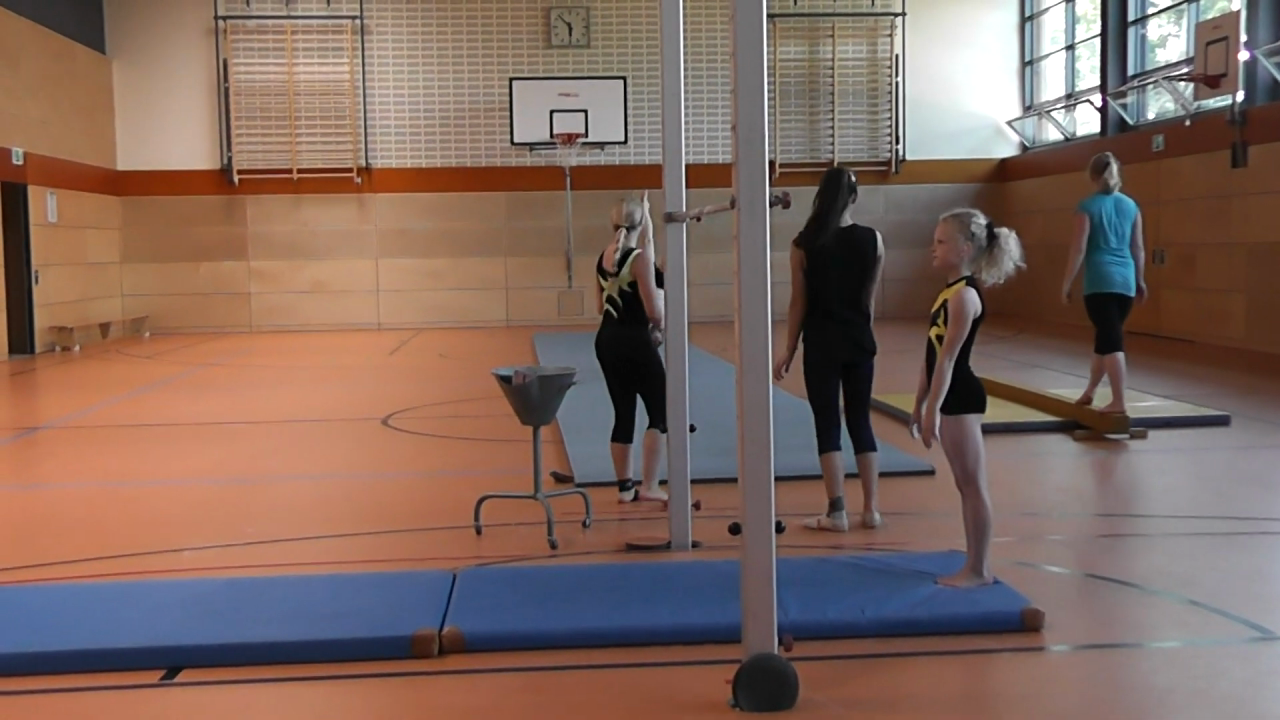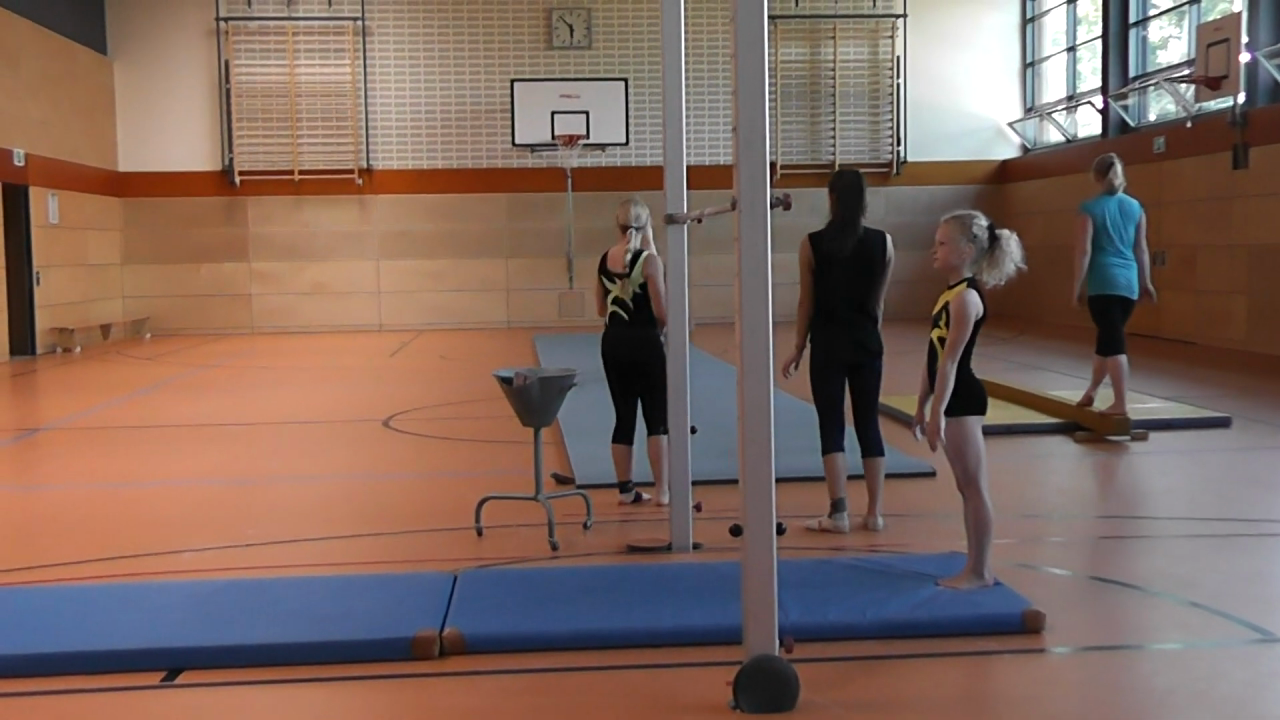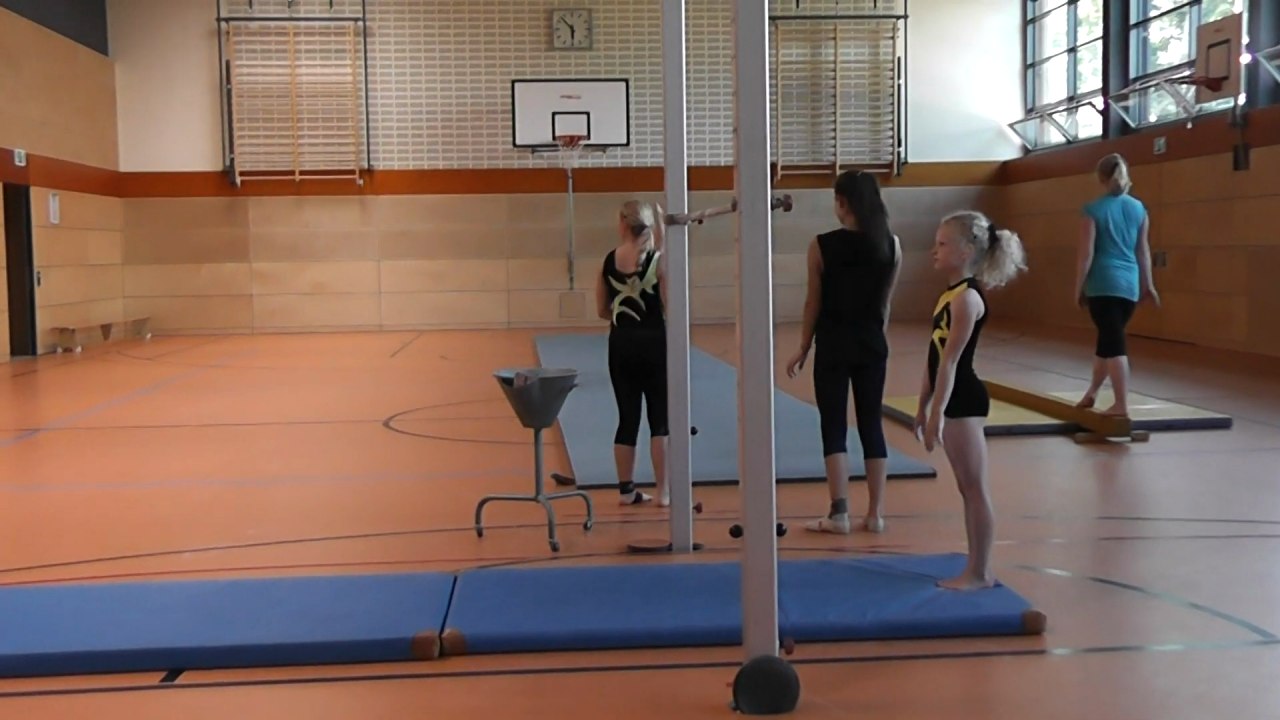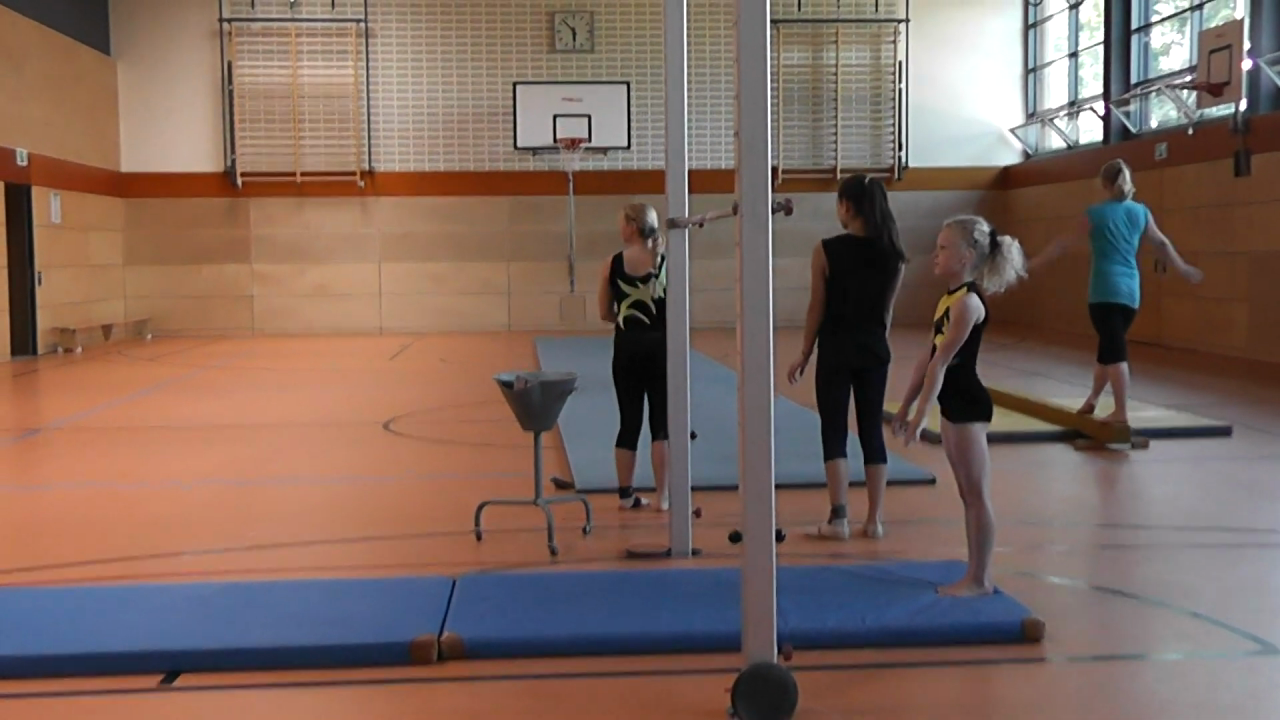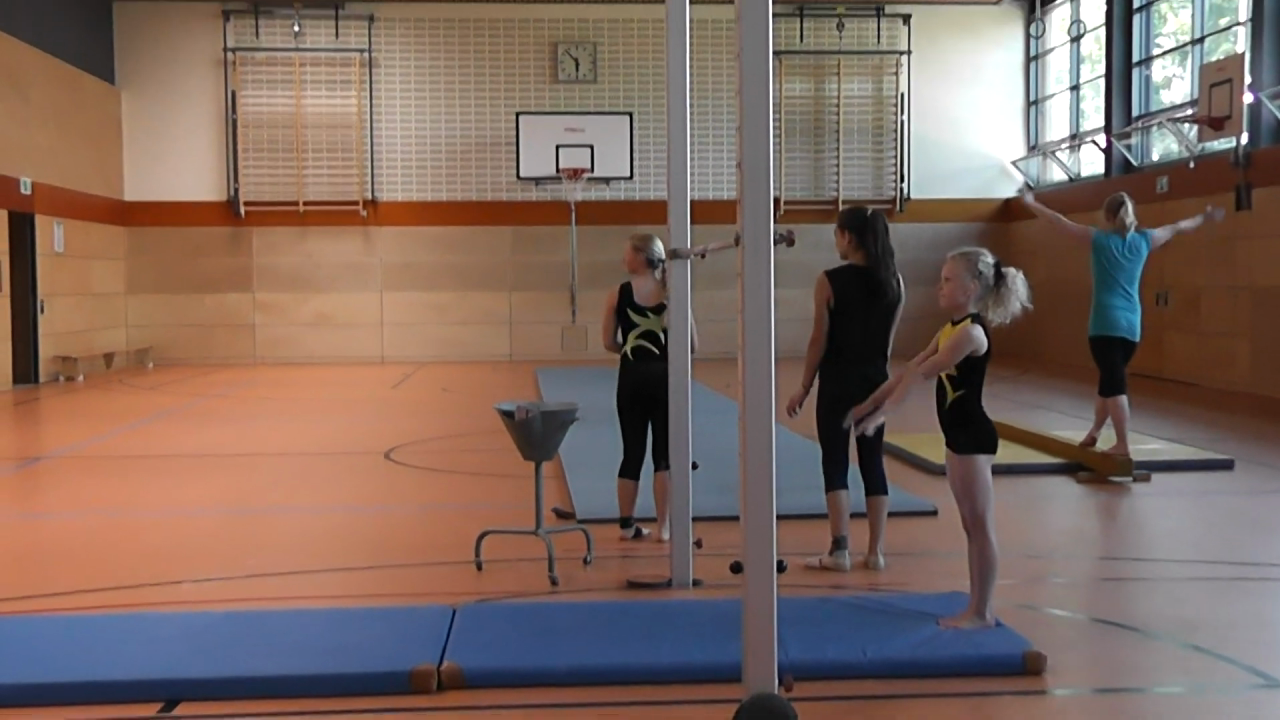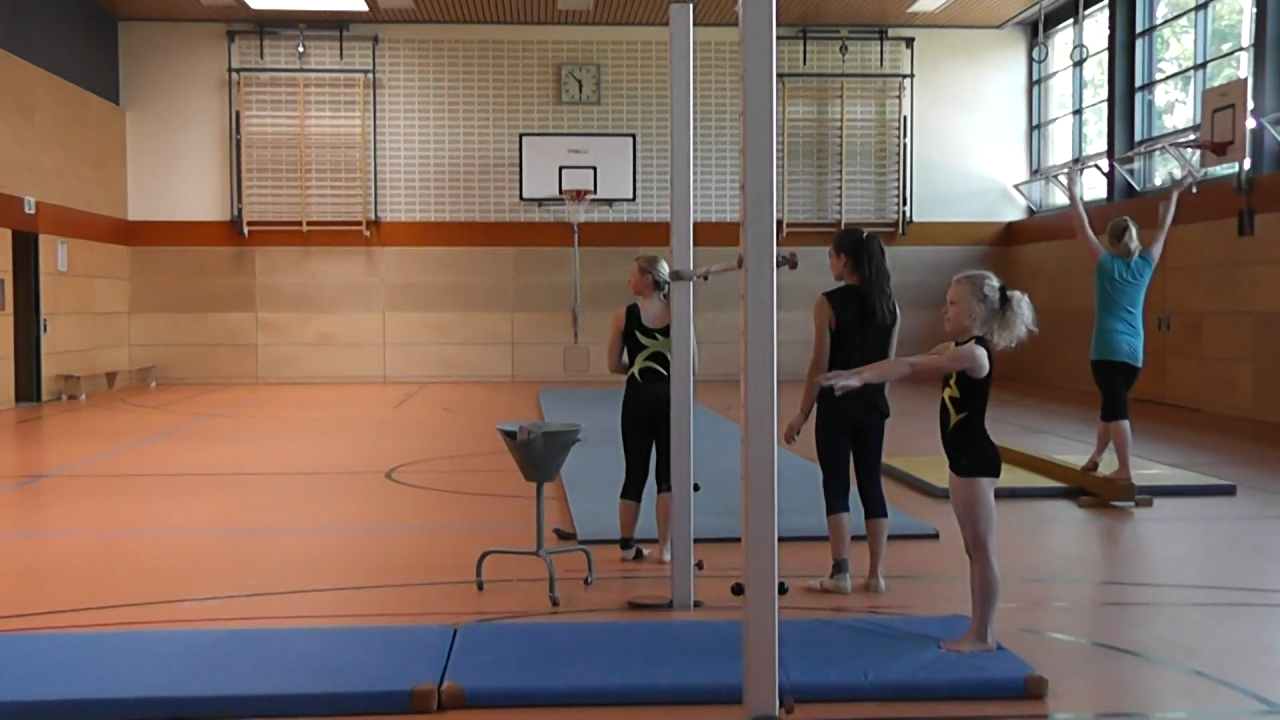
dt=0.2s
person 1, frame 1
left shoulder: (964, 296)
right shoulder: (950, 292)
left elbow: (948, 358)
right elbow: (931, 356)
left wrist: (932, 409)
right wrist: (920, 404)
left hip: (961, 399)
right hip: (950, 399)
left knee: (973, 486)
right knee: (964, 486)
left ankle: (979, 570)
right ankle: (973, 566)
person 1, frame 2
left shoulder: (966, 298)
right shoulder: (950, 293)
left elbow: (950, 360)
right elbow: (933, 357)
left wrist: (938, 413)
right wrist: (922, 405)
left hip: (962, 402)
right hip: (950, 401)
left knee: (974, 488)
right knee: (966, 488)
left ankle: (980, 571)
right ankle: (973, 568)
person 1, frame 3
left shoulder: (967, 298)
right shoulder: (949, 294)
left elbow: (950, 361)
right elbow: (933, 357)
left wrist: (937, 413)
right wrist: (924, 406)
left hip: (964, 402)
right hip: (952, 402)
left knee: (976, 489)
right knee: (967, 489)
left ankle: (980, 572)
right ankle: (974, 569)
person 1, frame 4
left shoulder: (968, 302)
right shoulder: (949, 299)
left elbow: (942, 362)
right elbow: (927, 358)
left wrist: (921, 414)
right wrist: (906, 406)
left hip: (968, 406)
right hip: (954, 406)
left knee: (977, 495)
right knee: (967, 494)
left ankle: (980, 579)
right ankle: (974, 575)
person 1, frame 5
left shoulder: (972, 332)
right shoulder: (953, 329)
left elbow: (923, 375)
right elbow: (911, 369)
left wrist: (882, 413)
right wrist: (872, 402)
left hip: (973, 438)
right hip: (959, 438)
left knee: (981, 527)
right knee: (972, 526)
left ankle: (981, 612)
right ankle: (975, 607)
person 1, frame 6
left shoulder: (973, 353)
right shoulder: (955, 349)
left elbow: (909, 367)
right elbow: (906, 365)
left wrist: (858, 378)
right wrist: (855, 373)
left hip: (977, 461)
right hip: (963, 460)
left knee: (982, 550)
right knee: (974, 550)
left ankle: (983, 635)
right ankle: (977, 630)
person 2, frame 1
left shoulder: (804, 243)
right shoulder: (873, 239)
left elbow: (799, 303)
right elbow: (871, 299)
left wrist: (789, 351)
left hip: (822, 344)
right hip: (860, 342)
left knee: (828, 425)
right knee: (861, 422)
left ankle: (837, 512)
right ankle: (870, 509)
person 2, frame 2
left shoulder: (813, 244)
right shoulder: (882, 243)
left elbow: (807, 303)
right elbow: (879, 301)
left wrist: (798, 349)
left hip: (828, 346)
right hip: (867, 345)
left knee: (831, 427)
right knee: (869, 425)
left ankle: (838, 514)
right ankle: (873, 513)
person 2, frame 3
left shoulder: (822, 246)
right shoulder: (891, 245)
left elbow: (814, 303)
right elbow: (885, 303)
left wrist: (803, 349)
left hip: (833, 347)
right hip: (872, 346)
left knee: (834, 428)
right knee: (872, 426)
left ankle: (839, 514)
right ankle: (875, 514)
person 2, frame 4
left shoulder: (827, 250)
right shoulder: (894, 251)
left elbow: (817, 308)
right elbow: (888, 308)
left wrist: (804, 354)
left hip: (836, 352)
right hip: (874, 352)
left knee: (834, 434)
right knee: (872, 431)
left ankle: (839, 520)
right ankle: (874, 520)
person 2, frame 5
left shoulder: (830, 281)
right shoulder: (894, 282)
left elbow: (819, 340)
right elbow: (888, 339)
left wrist: (804, 387)
left hip: (837, 383)
right hip: (874, 382)
left knee: (835, 464)
right knee: (873, 463)
left ankle: (840, 551)
right ankle: (875, 551)
person 2, frame 6
left shoulder: (829, 302)
right shoulder: (888, 303)
left elbow: (820, 364)
right elbow: (887, 360)
left wrist: (803, 413)
left hip: (836, 406)
right hip: (873, 404)
left knee: (836, 487)
right knee: (872, 485)
left ankle: (841, 574)
right ankle: (876, 574)
person 3, frame 1
left shoulder: (605, 257)
right shoulder: (639, 258)
right elbow: (653, 310)
right wrist: (660, 324)
left hip: (607, 340)
right hip: (633, 341)
left knee: (623, 414)
right knee: (659, 412)
left ankle: (625, 487)
right ankle: (650, 485)
person 3, frame 2
left shoulder: (605, 259)
right shoulder: (649, 260)
left elbow: (602, 310)
right elbow: (661, 312)
right wrist: (664, 327)
left hip: (613, 342)
right hip: (643, 343)
left knee: (624, 417)
right knee: (657, 418)
left ankle: (626, 489)
right ankle: (662, 491)
person 3, frame 3
left shoulder: (608, 260)
right shoulder: (658, 260)
left elbow: (603, 311)
left hip: (621, 343)
right hip: (652, 342)
left knee: (628, 418)
right knee: (660, 419)
left ankle: (626, 490)
right ankle: (664, 491)
person 3, frame 4
left shoulder: (613, 264)
right shoulder: (666, 263)
left elbow: (605, 314)
left hip: (627, 346)
right hip: (659, 346)
left knee: (629, 422)
right knee: (662, 423)
left ankle: (626, 495)
right ankle: (663, 497)
person 3, frame 5
left shoulder: (618, 294)
left elbow: (609, 343)
right elbow: (691, 344)
left hip: (632, 377)
right hip: (664, 376)
left knee: (632, 452)
right knee: (665, 453)
left ankle: (627, 525)
right ankle: (663, 527)
person 3, frame 6
left shoulder: (624, 315)
left elbow: (614, 365)
right elbow: (691, 364)
left hip: (638, 398)
right hip: (670, 398)
left knee: (635, 473)
right knee: (668, 475)
left ankle: (627, 546)
right ankle: (665, 548)
person 4, frame 1
left shoulder: (1088, 206)
right shoulder: (1130, 205)
left elbow: (1079, 249)
right elbow: (1138, 247)
left wrist: (1067, 284)
right wrist: (1139, 280)
left hip: (1100, 281)
right hip: (1125, 281)
left knee: (1111, 340)
right knee: (1106, 337)
left ankle: (1119, 402)
right ankle: (1090, 391)
person 4, frame 2
left shoulder: (1091, 207)
right shoulder: (1135, 206)
left elbow: (1084, 251)
right elbow: (1141, 248)
left wrist: (1077, 287)
right wrist: (1146, 282)
left hip: (1103, 283)
right hip: (1129, 283)
left knee: (1113, 342)
right knee: (1108, 339)
left ankle: (1120, 404)
right ankle: (1091, 392)
person 4, frame 3
left shoulder: (1093, 209)
right shoulder: (1138, 208)
left elbow: (1086, 253)
right elbow: (1143, 250)
left wrist: (1078, 288)
right wrist: (1148, 285)
left hip: (1103, 284)
right hip: (1130, 285)
left knee: (1114, 343)
right knee: (1107, 340)
left ankle: (1121, 405)
right ankle: (1091, 393)
person 4, frame 4
left shoulder: (1096, 213)
right shoulder: (1141, 212)
left elbow: (1066, 242)
right elbow: (1162, 243)
left wrist: (1037, 262)
right wrist: (1183, 268)
left hip: (1105, 290)
right hip: (1130, 291)
left knee: (1115, 350)
right knee: (1108, 347)
left ankle: (1121, 412)
right ankle: (1092, 400)
person 4, frame 5
left shoulder: (1098, 239)
right shoulder: (1143, 240)
left elbow: (1062, 224)
right elbow: (1176, 228)
left wrist: (1032, 204)
right wrist: (1203, 217)
left hip: (1105, 324)
right hip: (1131, 324)
left knee: (1114, 383)
right knee: (1110, 380)
left ankle: (1123, 446)
right ankle: (1094, 433)
person 4, frame 6
left shoulder: (1104, 263)
right shoulder: (1145, 265)
left elbow: (1082, 226)
right elbow: (1164, 227)
left wrist: (1073, 189)
right wrist: (1176, 193)
left hip: (1107, 350)
right hip: (1134, 352)
left knee: (1116, 407)
right knee: (1112, 403)
left ankle: (1125, 470)
right ankle: (1096, 457)
